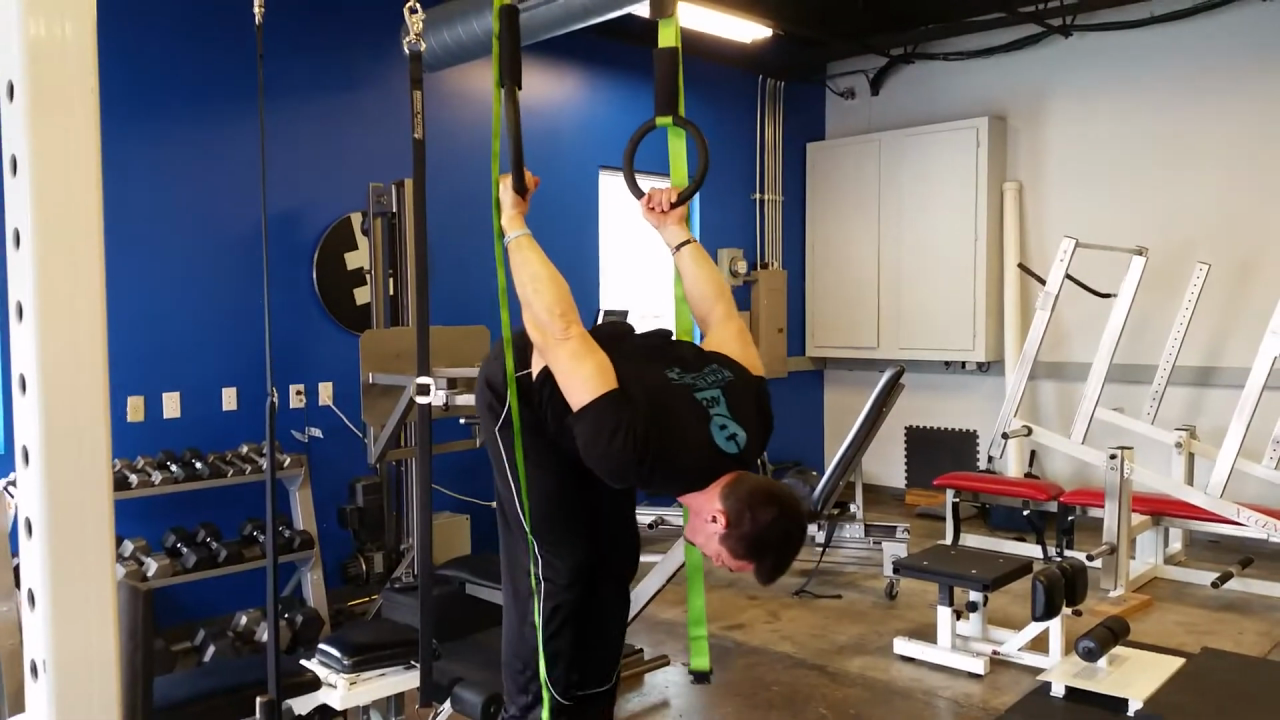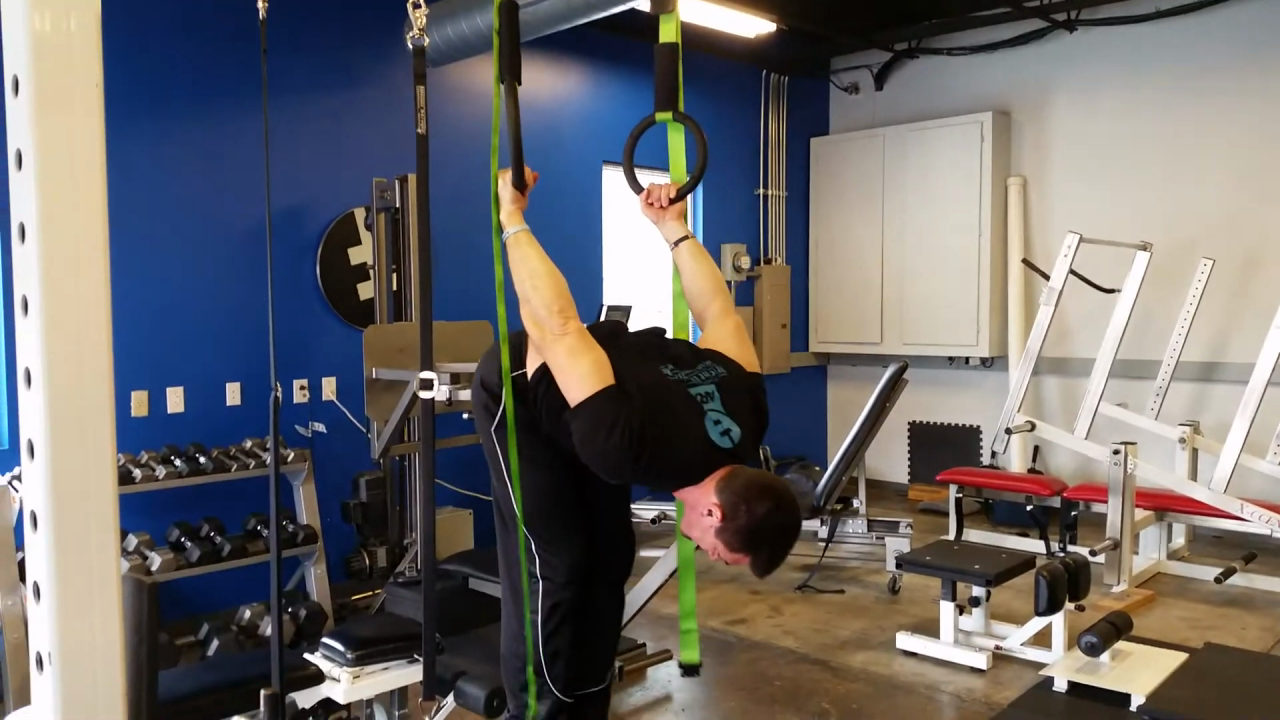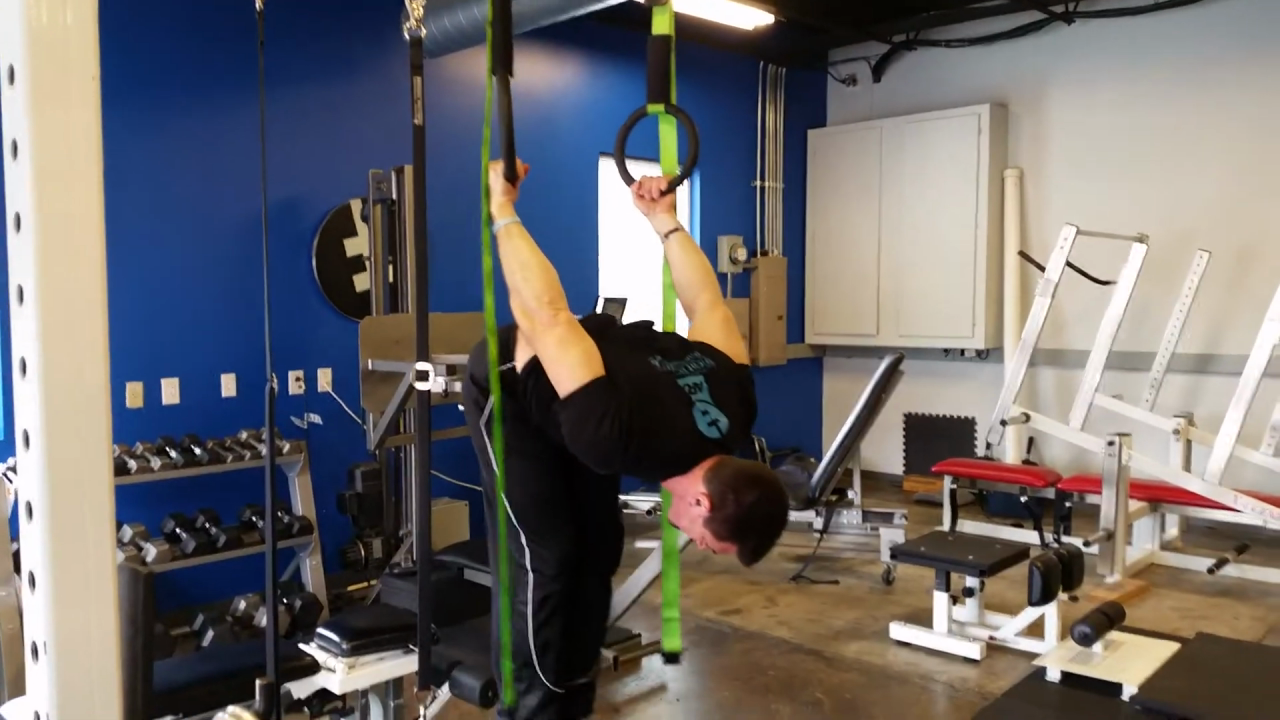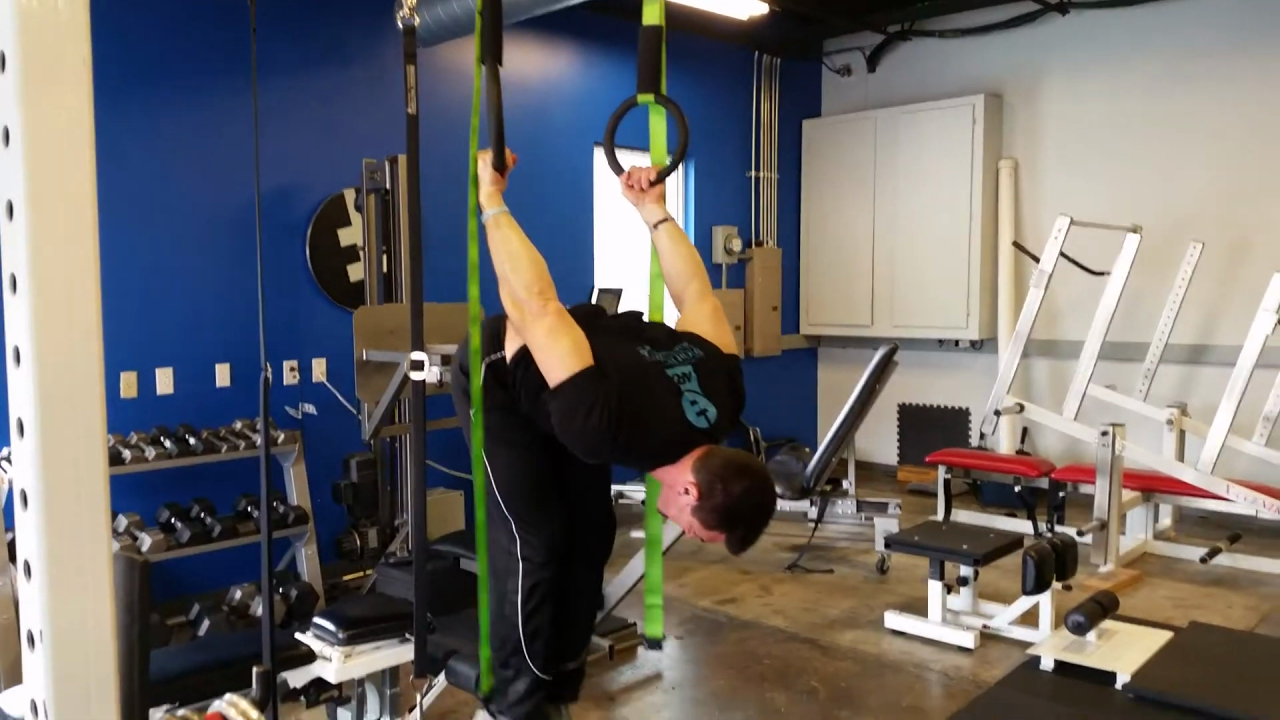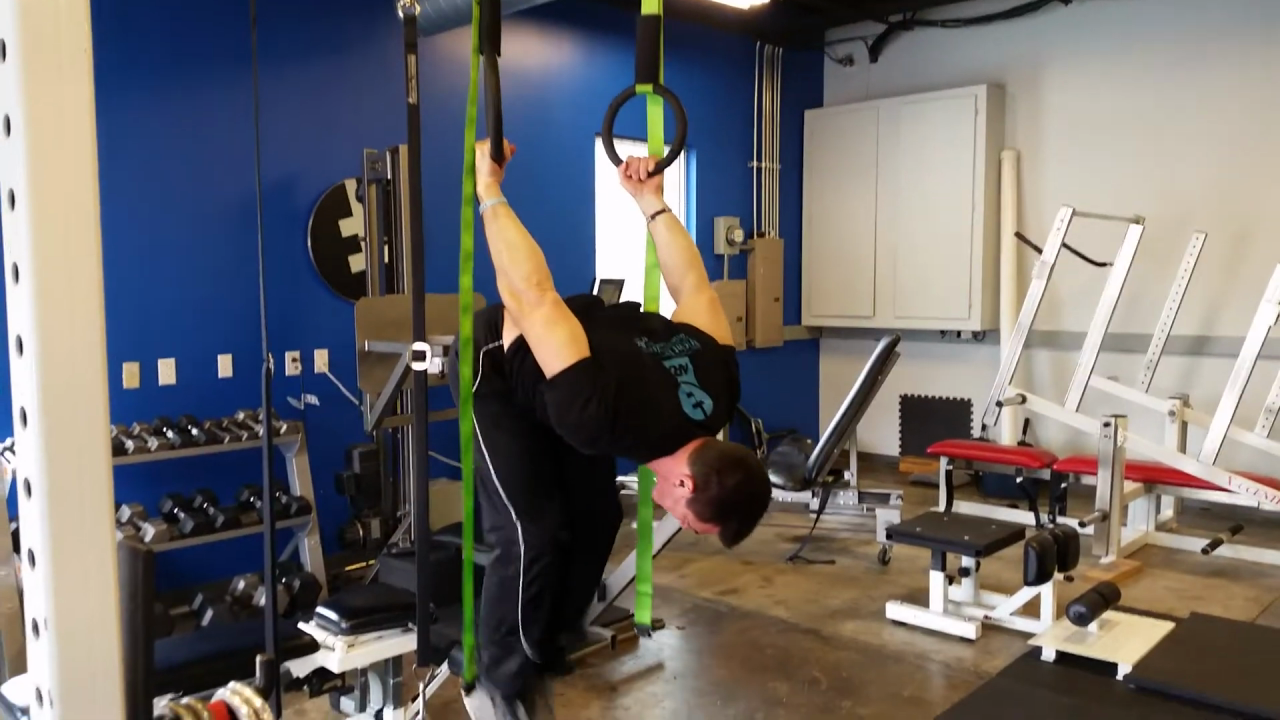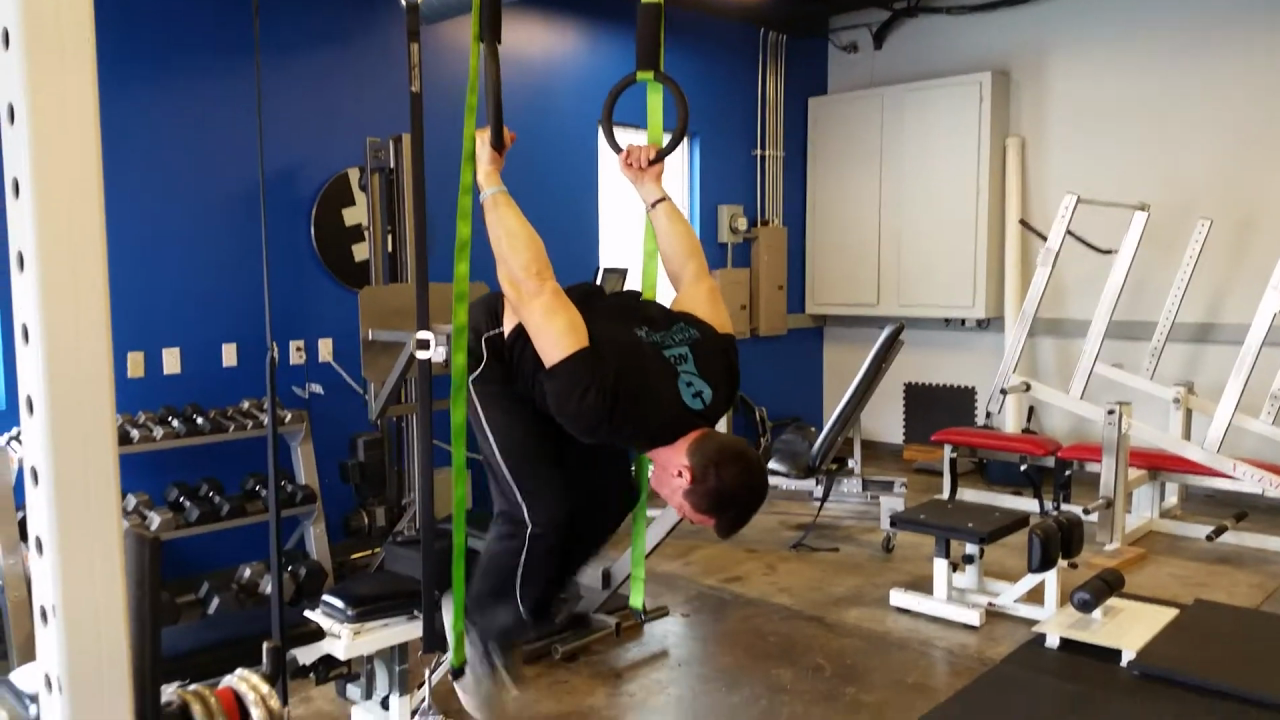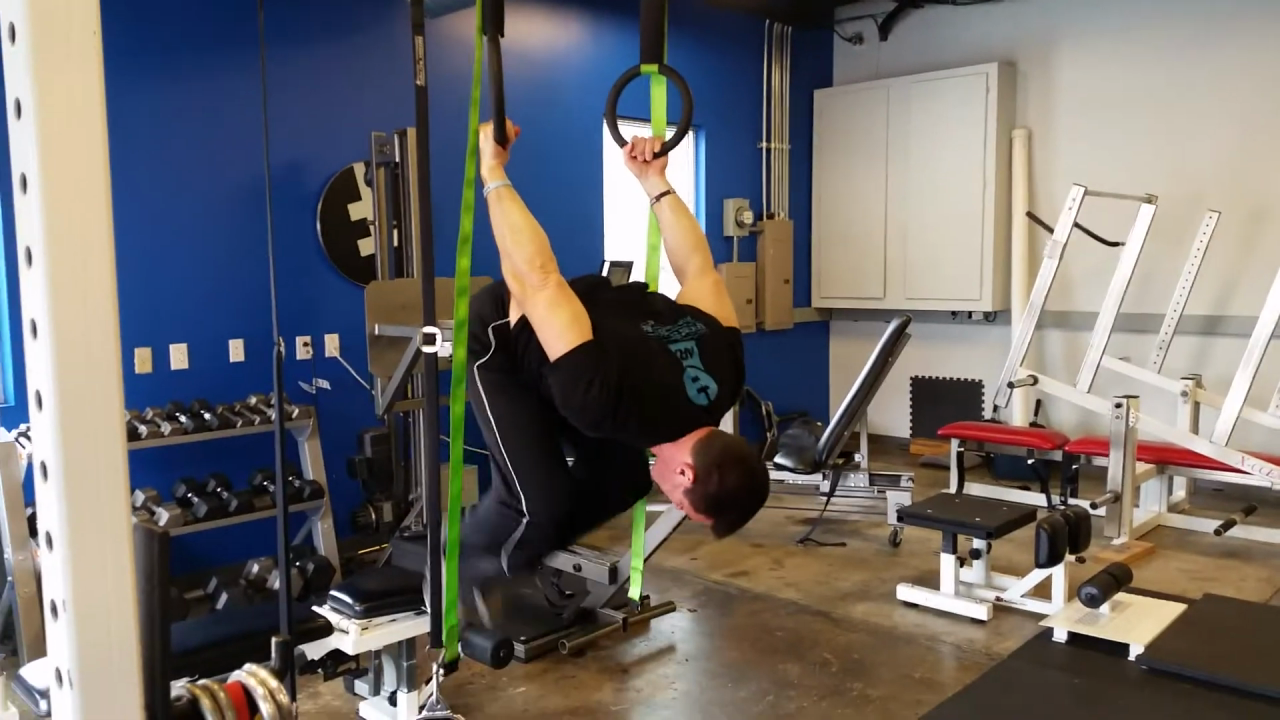
dt=0.1s
person 1, frame 1
left shoulder: (748, 423)
right shoulder: (635, 445)
left elbow: (722, 319)
right elbow: (556, 334)
left wrist: (677, 233)
right wrist: (513, 224)
left hip: (572, 383)
right hip: (524, 385)
left knee: (613, 558)
right knee: (553, 566)
person 1, frame 2
left shoulder: (744, 418)
right shoulder: (632, 440)
left elbow: (718, 316)
right elbow: (554, 329)
left wrist: (674, 231)
right wrist: (513, 221)
left hip: (572, 395)
right hip: (520, 389)
left knee: (609, 557)
right knee: (552, 566)
person 1, frame 3
left shoulder: (732, 409)
right shoulder: (619, 431)
left elbow: (707, 307)
right elbow: (544, 320)
left wrist: (665, 222)
right wrist: (503, 211)
left hip: (561, 384)
right hip: (509, 383)
left knee: (597, 549)
right knee: (542, 558)
person 1, frame 4
left shoulder: (720, 398)
right shoulder: (606, 422)
left elbow: (698, 299)
right elbow: (532, 311)
left wrist: (655, 213)
right wrist: (492, 204)
left hip: (549, 372)
right hip: (499, 374)
left knee: (589, 534)
right knee: (532, 546)
person 1, frame 5
left shoulder: (715, 390)
right shoulder: (603, 412)
left elbow: (695, 292)
right elbow: (530, 301)
left wrist: (652, 203)
right wrist: (490, 193)
left hip: (547, 360)
right hip: (496, 362)
left knee: (593, 520)
right knee: (533, 533)
left ankle: (541, 661)
person 1, frame 6
left shoulder: (713, 389)
right shoulder: (605, 401)
left elbow: (698, 284)
right elbow: (533, 286)
left wrist: (655, 191)
right wrist: (490, 188)
right hip: (495, 342)
left knee: (607, 496)
right knee: (542, 514)
left ankle: (517, 611)
right ankle: (483, 635)
person 1, frame 7
left shoulder: (722, 374)
right shoulder: (606, 398)
left elbow: (697, 270)
right elbow: (535, 283)
left wrist: (655, 183)
right wrist: (493, 173)
left hip: (550, 332)
right hip: (499, 335)
left knee: (625, 476)
right knee: (543, 499)
left ankle: (512, 554)
right ankle: (466, 565)
